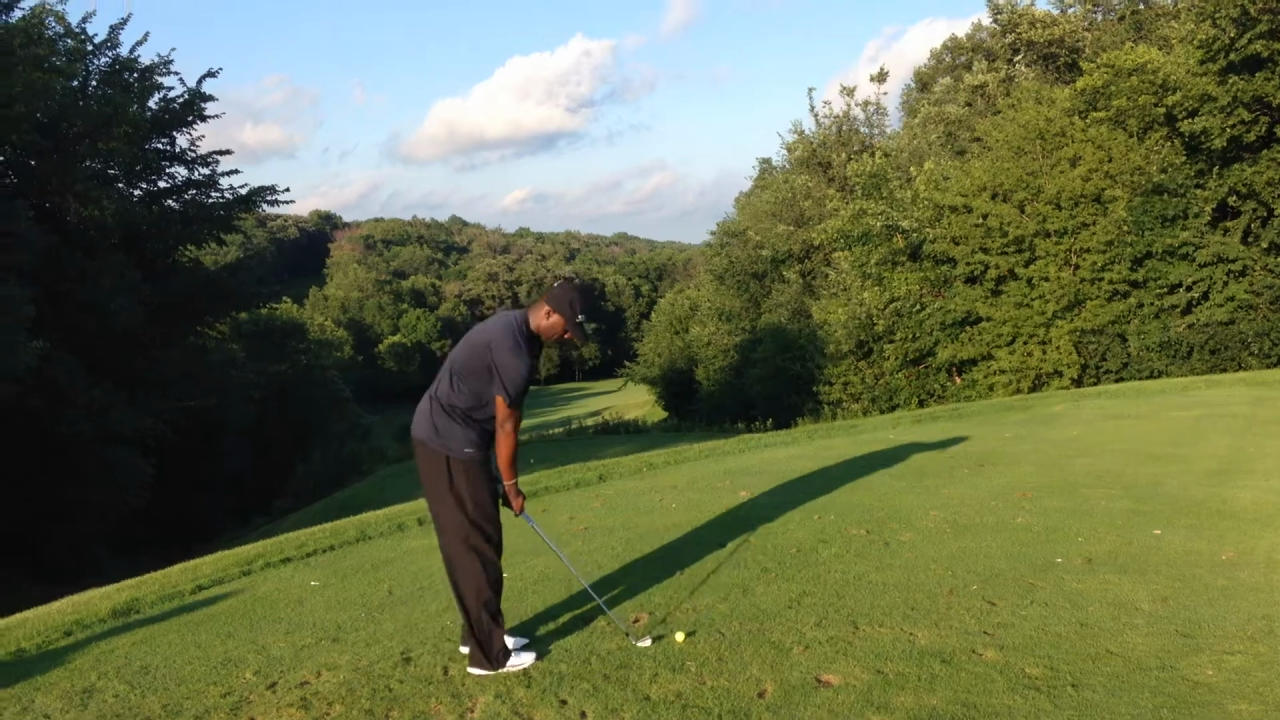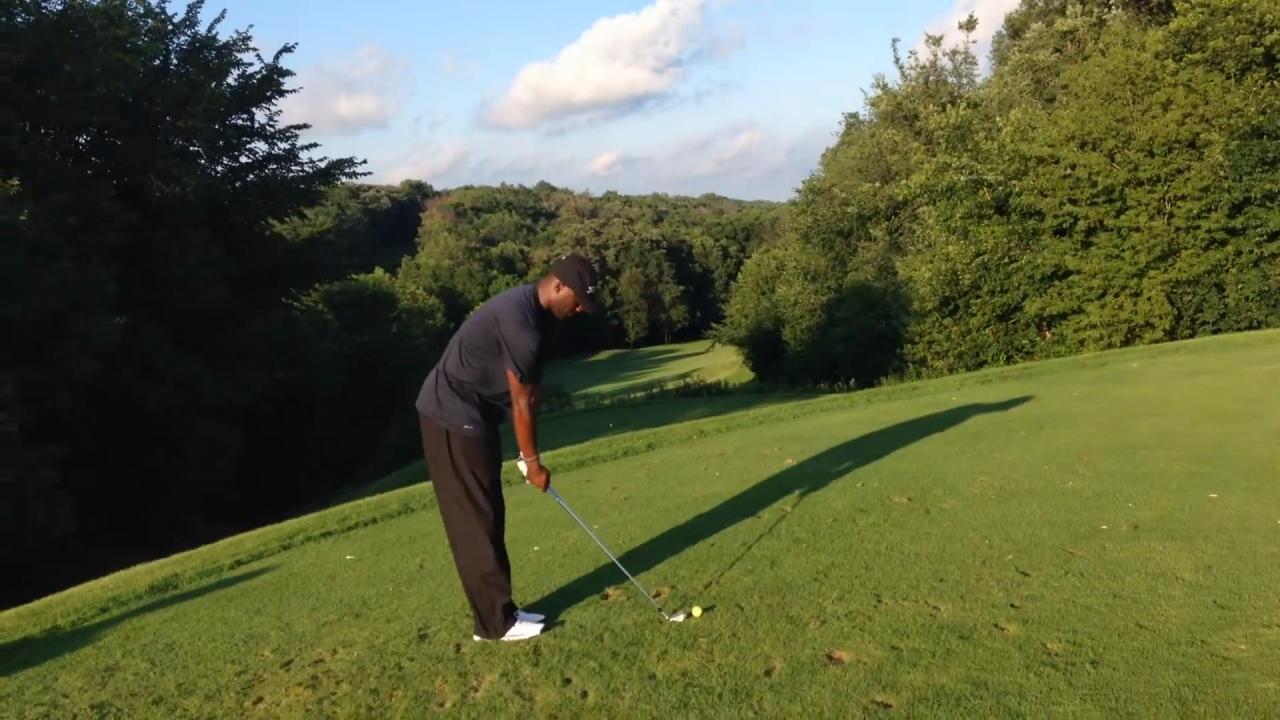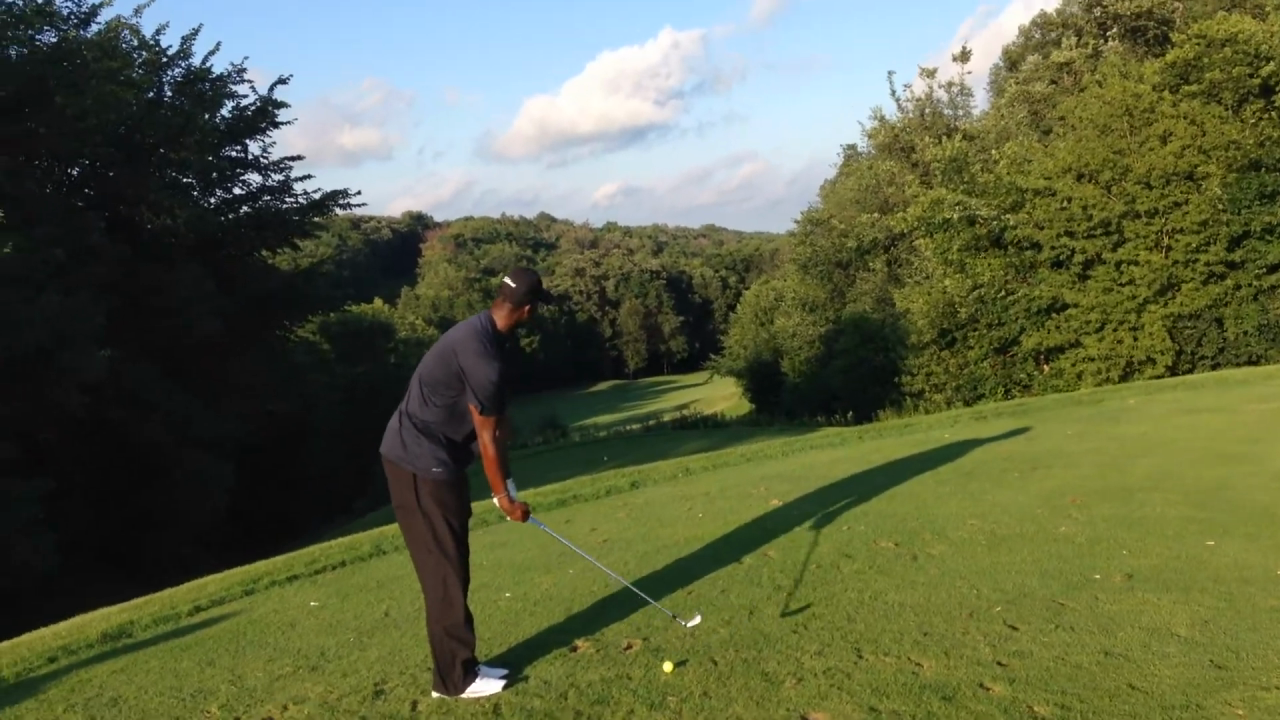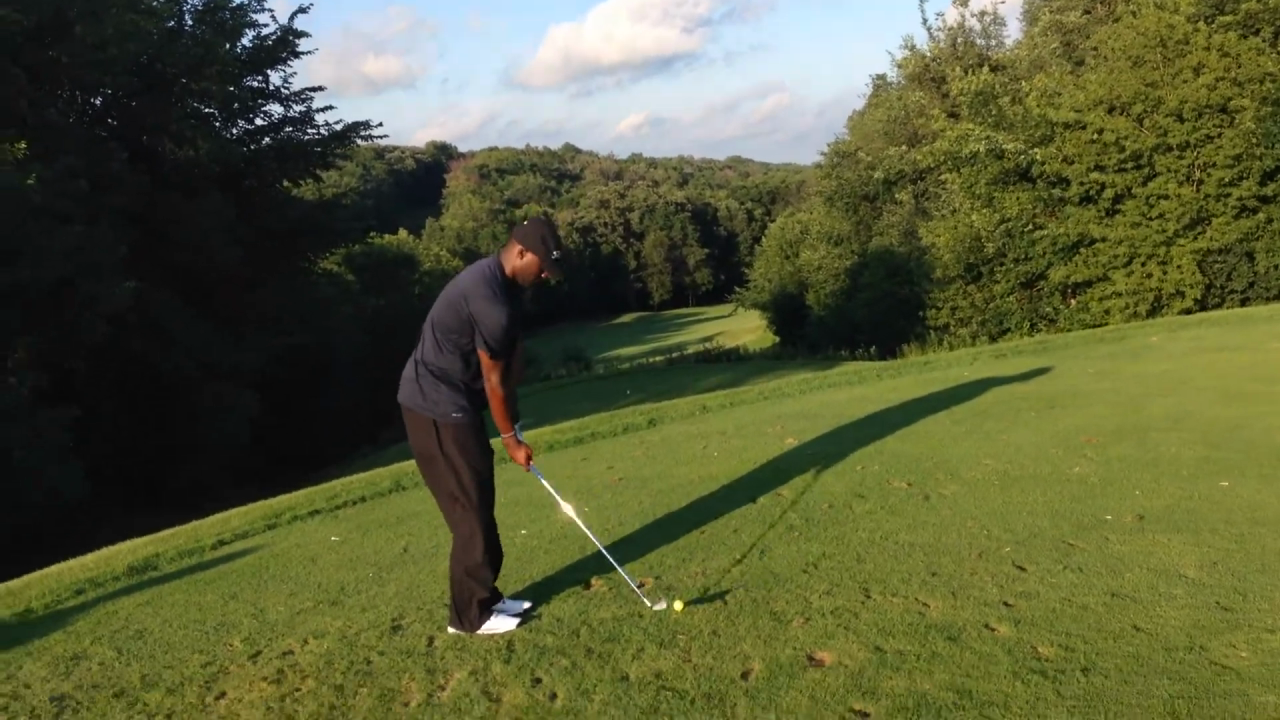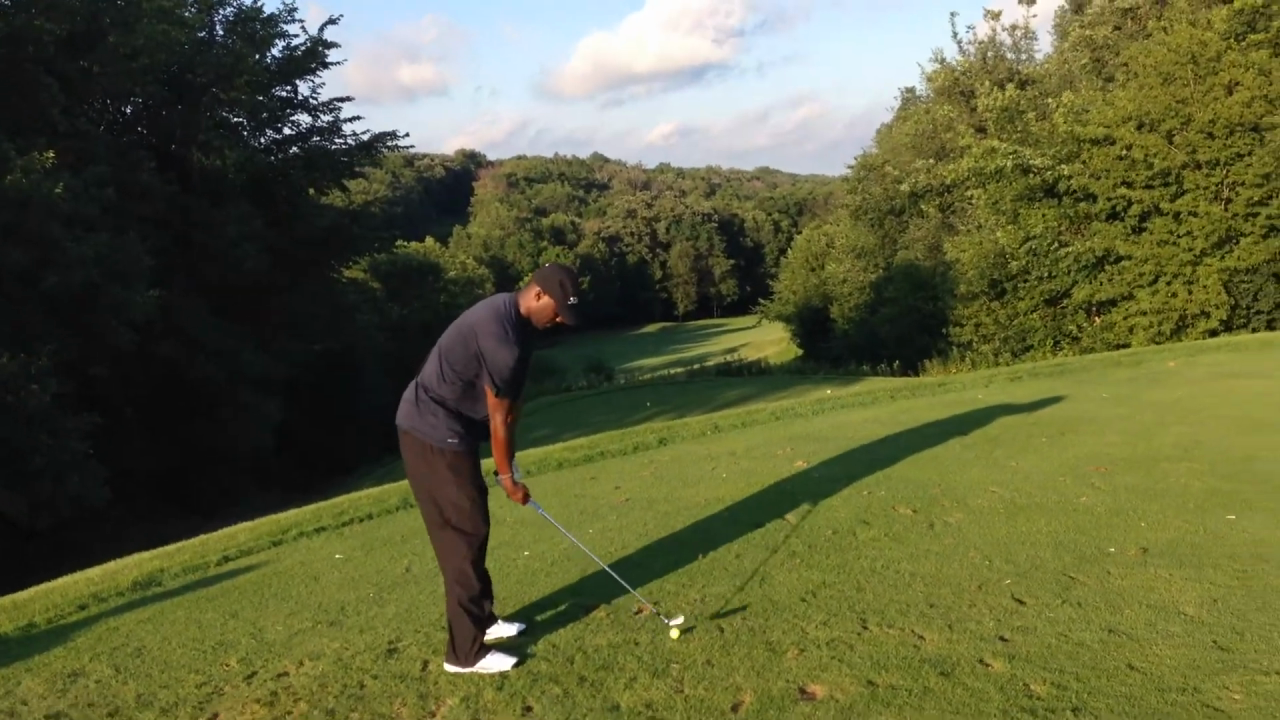
dt=1s
person 1, frame 1
left shoulder: (514, 326)
right shoulder: (514, 350)
left elbow: (503, 415)
right elbow: (505, 425)
left wrist: (501, 476)
right wrist: (510, 485)
left hip: (444, 436)
right hip: (450, 444)
left knee: (477, 540)
right knee: (474, 546)
left ankle: (479, 633)
right ankle: (488, 654)
person 1, frame 2
left shoulder: (526, 305)
right shoulder: (522, 324)
left elbow: (527, 393)
right elbow: (521, 403)
left wrist: (529, 453)
right wrist: (532, 462)
left hip: (470, 415)
right hip: (453, 418)
left knee: (488, 516)
right knee: (475, 521)
left ankle: (500, 608)
right ankle: (494, 621)
person 1, frame 3
left shoulder: (483, 335)
right shoulder: (481, 354)
left elbow: (499, 421)
right elbow: (486, 435)
left wrist: (507, 482)
right wrist: (503, 497)
left hip: (433, 457)
right hip: (420, 461)
left knee: (452, 566)
right knee: (444, 569)
left ankle: (460, 664)
right ankle: (454, 678)
person 1, frame 4
left shoulder: (498, 281)
right shoulder: (490, 298)
left elbow: (510, 361)
right elbow: (494, 380)
left wrist: (514, 426)
right wrist: (510, 439)
left hip: (452, 401)
right hip: (438, 406)
left knee: (479, 503)
right knee: (470, 510)
left ankle: (485, 598)
right ankle: (470, 615)
person 1, frame 5
left shoulder: (510, 316)
right shoulder: (502, 335)
left elbow: (509, 404)
right elbow: (499, 416)
left wrist: (509, 464)
right wrist: (507, 477)
left hip: (448, 427)
right hip: (433, 431)
left knee: (470, 529)
right knee: (463, 535)
left ankle: (481, 619)
right ankle: (466, 651)
